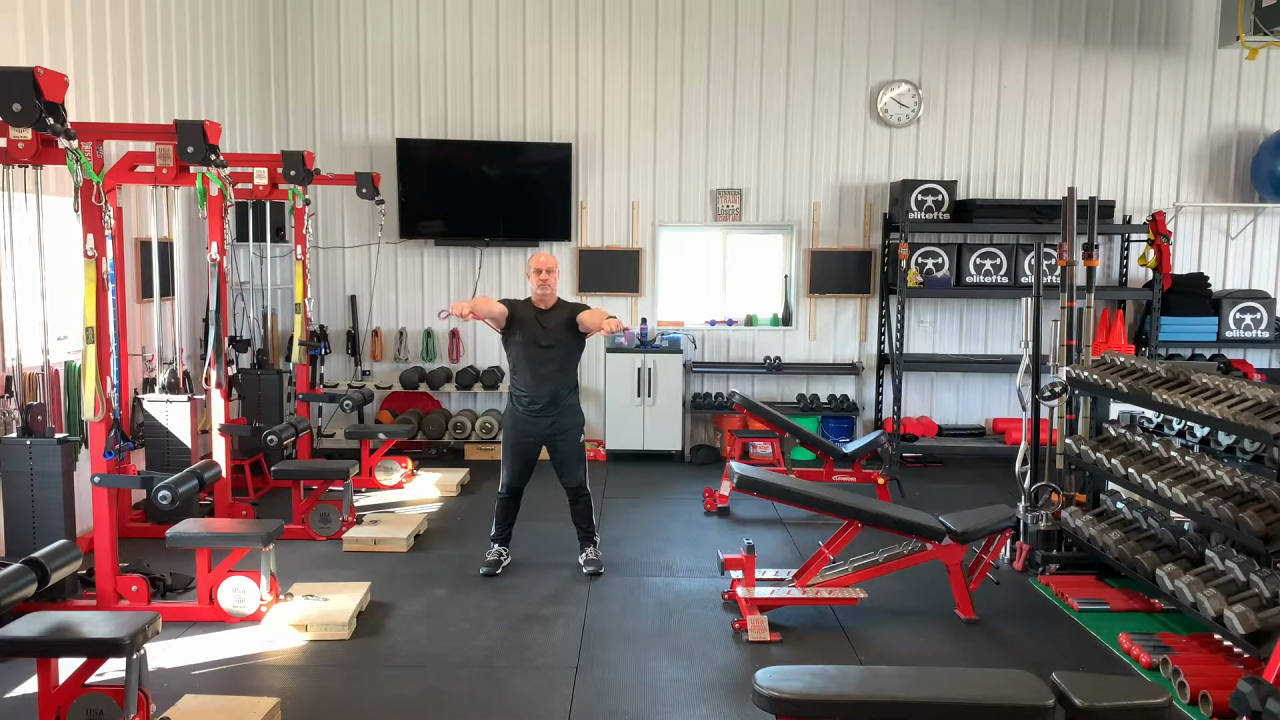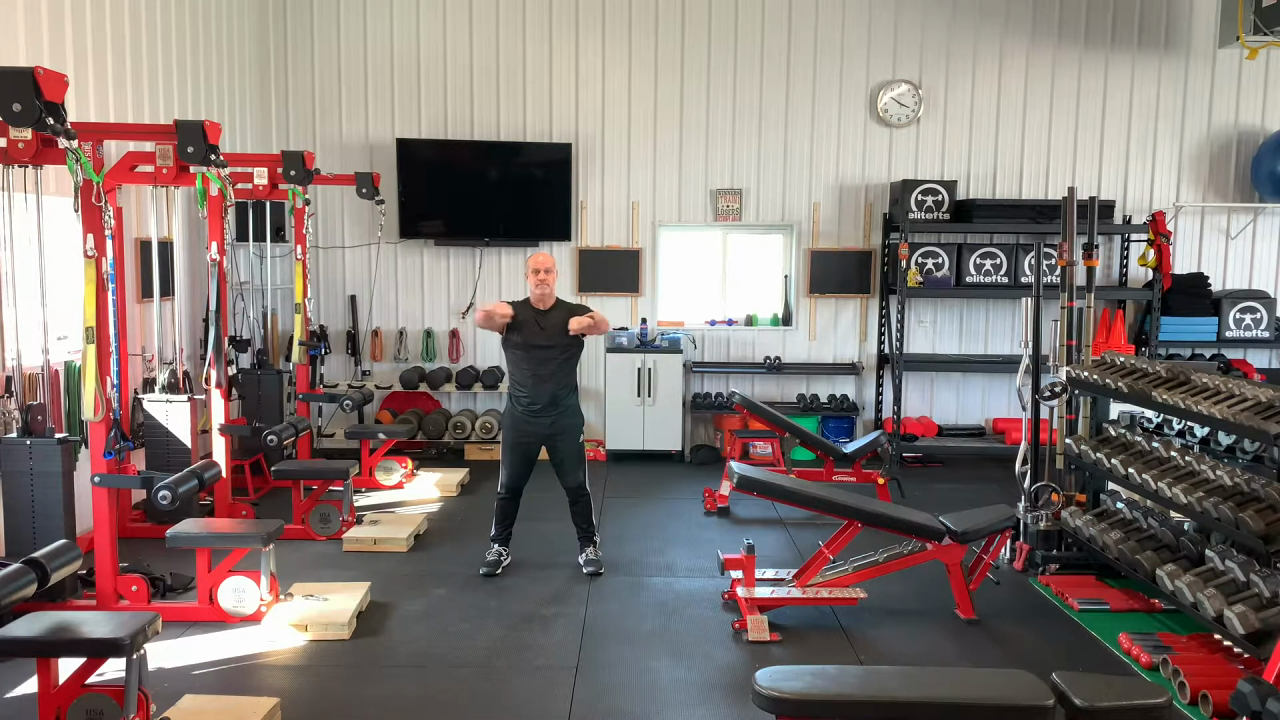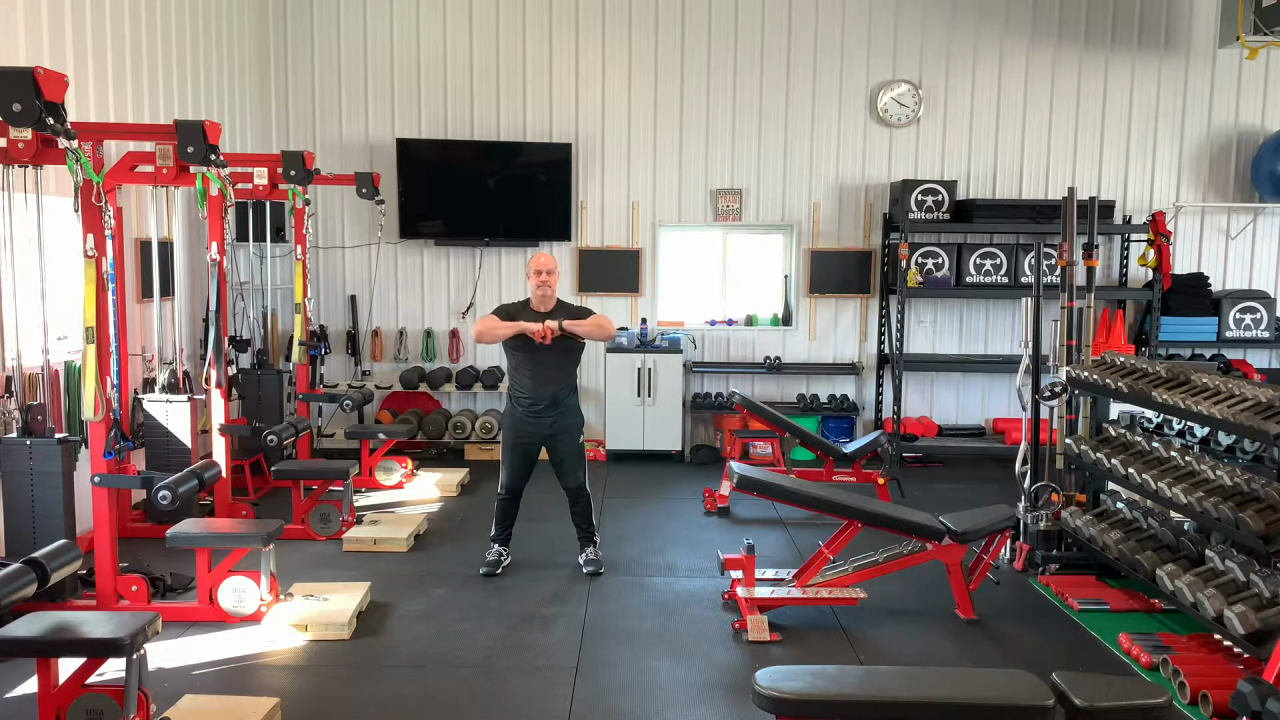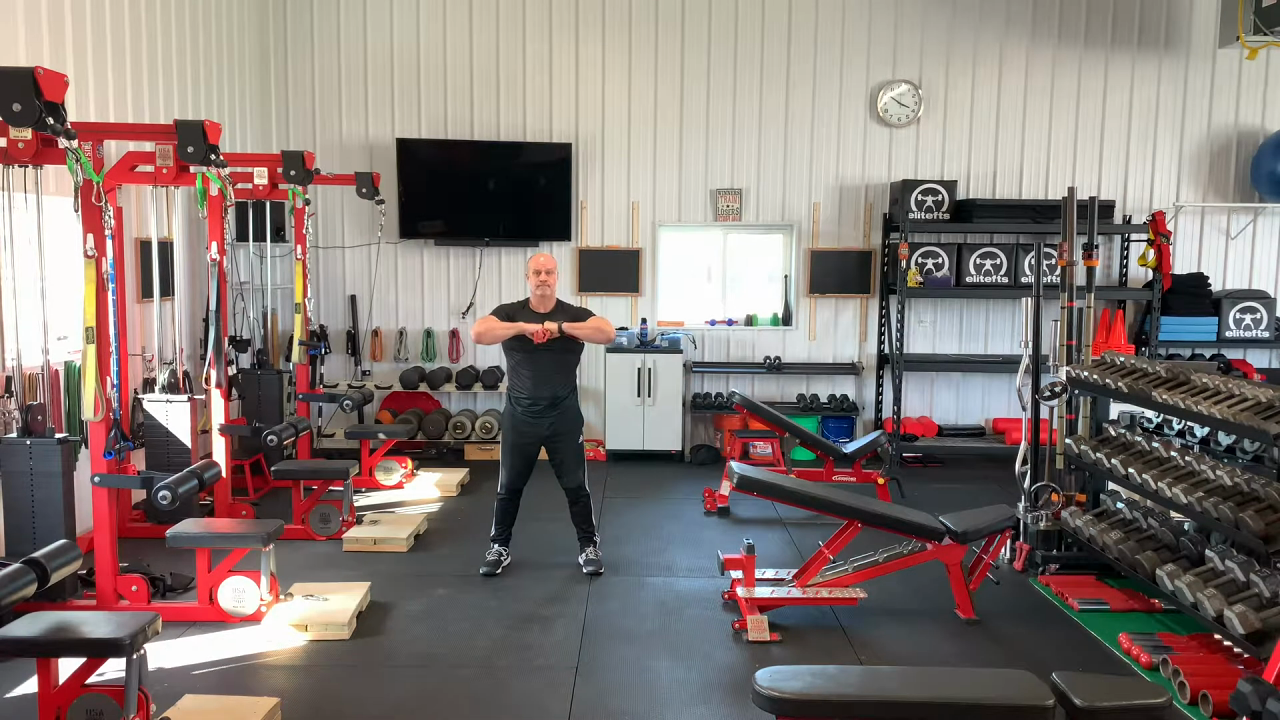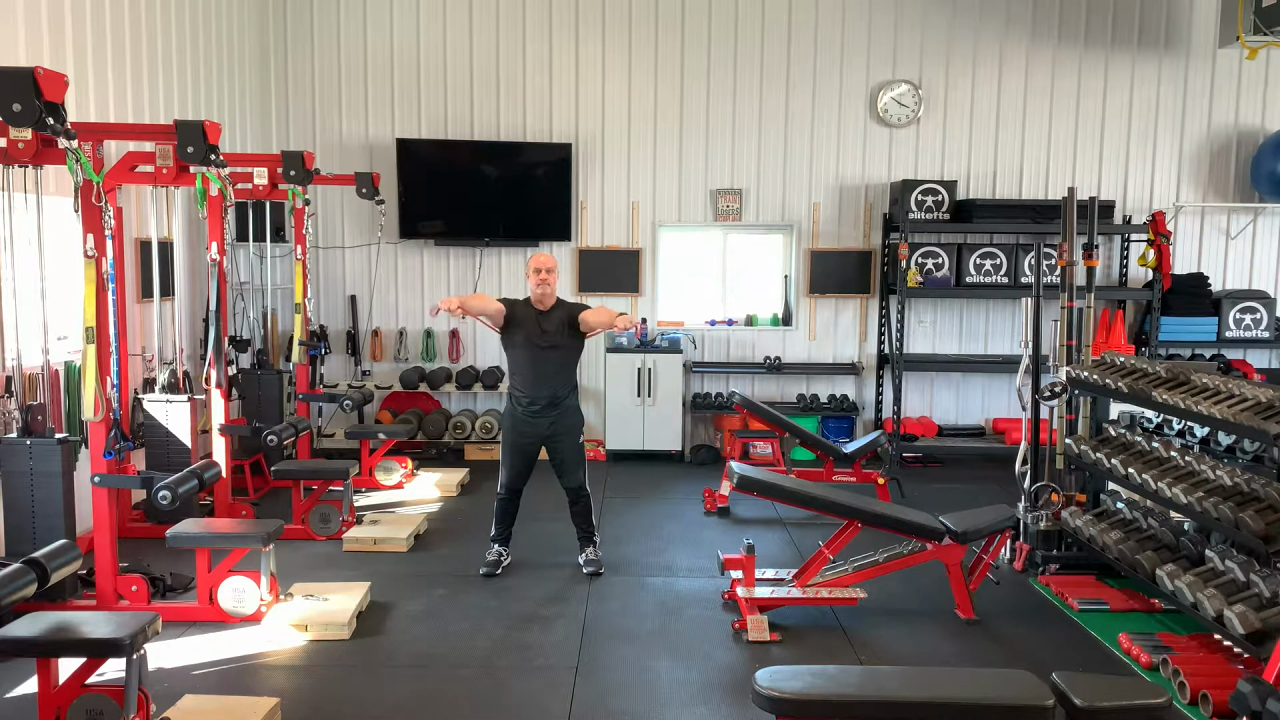
dt=0.4s
person 1, frame 1
left shoulder: (573, 312)
right shoulder: (514, 311)
left elbow: (592, 317)
right elbow: (490, 307)
left wrist: (608, 320)
right wrist: (470, 306)
left hip: (565, 418)
right hip: (521, 417)
left knee: (576, 486)
right knee: (510, 487)
left ankle: (588, 547)
right ankle: (499, 547)
person 1, frame 2
left shoulder: (573, 311)
right shoulder: (512, 311)
left elbow: (600, 323)
right elbow: (482, 319)
left wrist: (588, 322)
right wrist: (493, 310)
left hip: (565, 417)
right hip: (520, 417)
left knee: (577, 486)
right knee: (509, 487)
left ankle: (589, 547)
right ankle: (499, 547)
person 1, frame 3
left shoulder: (574, 314)
right shoulder: (511, 313)
left elbow: (608, 330)
right elbow: (478, 332)
left wrist: (561, 325)
right wrist: (523, 326)
left hip: (565, 418)
right hip: (520, 418)
left knee: (576, 487)
right knee: (509, 487)
left ankle: (589, 547)
right ankle: (499, 548)
person 1, frame 4
left shoulder: (574, 315)
right shoulder: (511, 313)
left elbow: (607, 333)
right elbow: (478, 334)
left wrist: (560, 328)
right wrist: (524, 328)
left hip: (564, 418)
right hip: (520, 418)
left knee: (576, 487)
right knee: (509, 487)
left ankle: (589, 547)
right ankle: (499, 547)
person 1, frame 5
left shoulder: (573, 313)
right shoulder: (512, 311)
left elbow: (596, 317)
right elbow: (485, 304)
left wrist: (616, 317)
right wrist: (460, 303)
left hip: (564, 418)
right hip: (520, 417)
left knee: (576, 487)
right knee: (509, 487)
left ankle: (588, 547)
right ankle: (499, 547)
